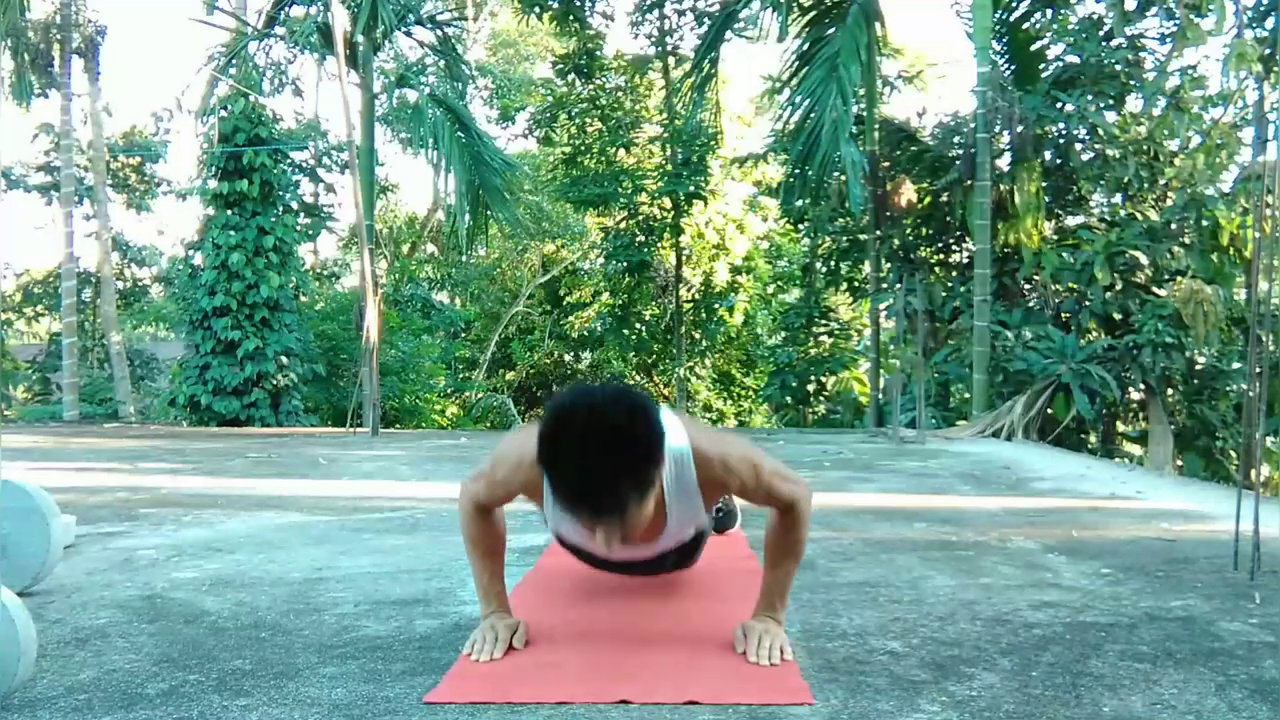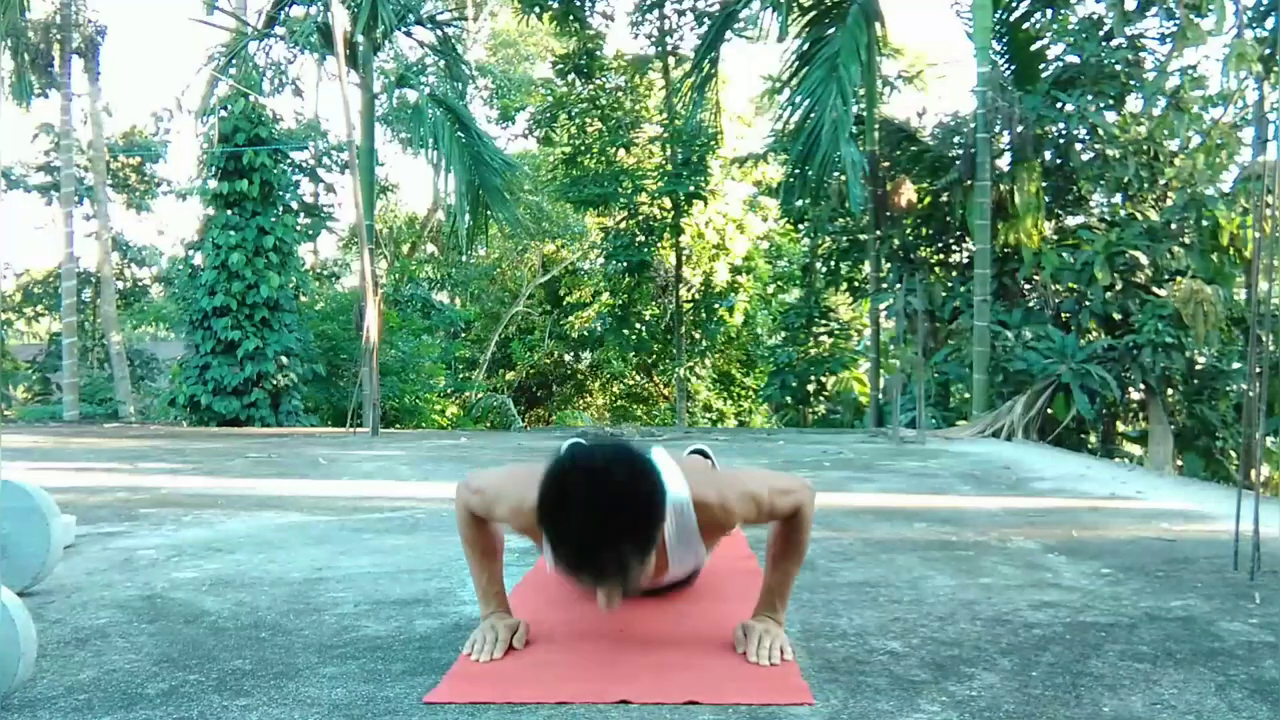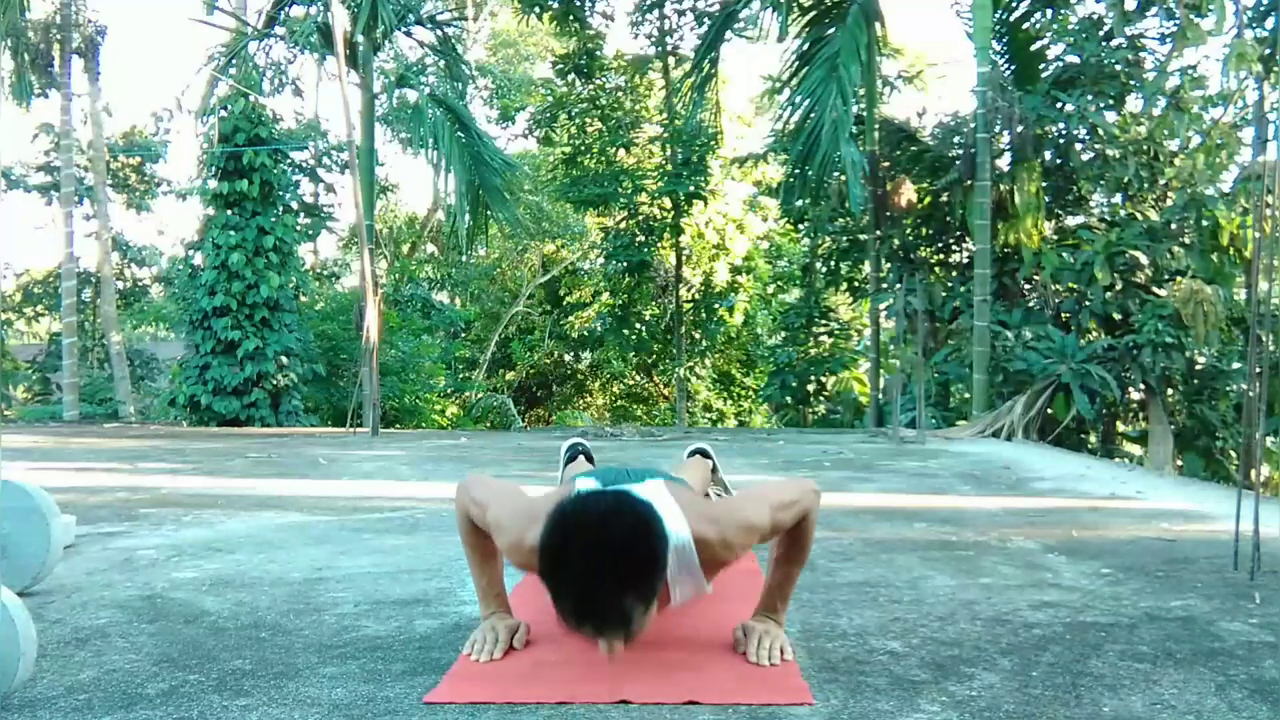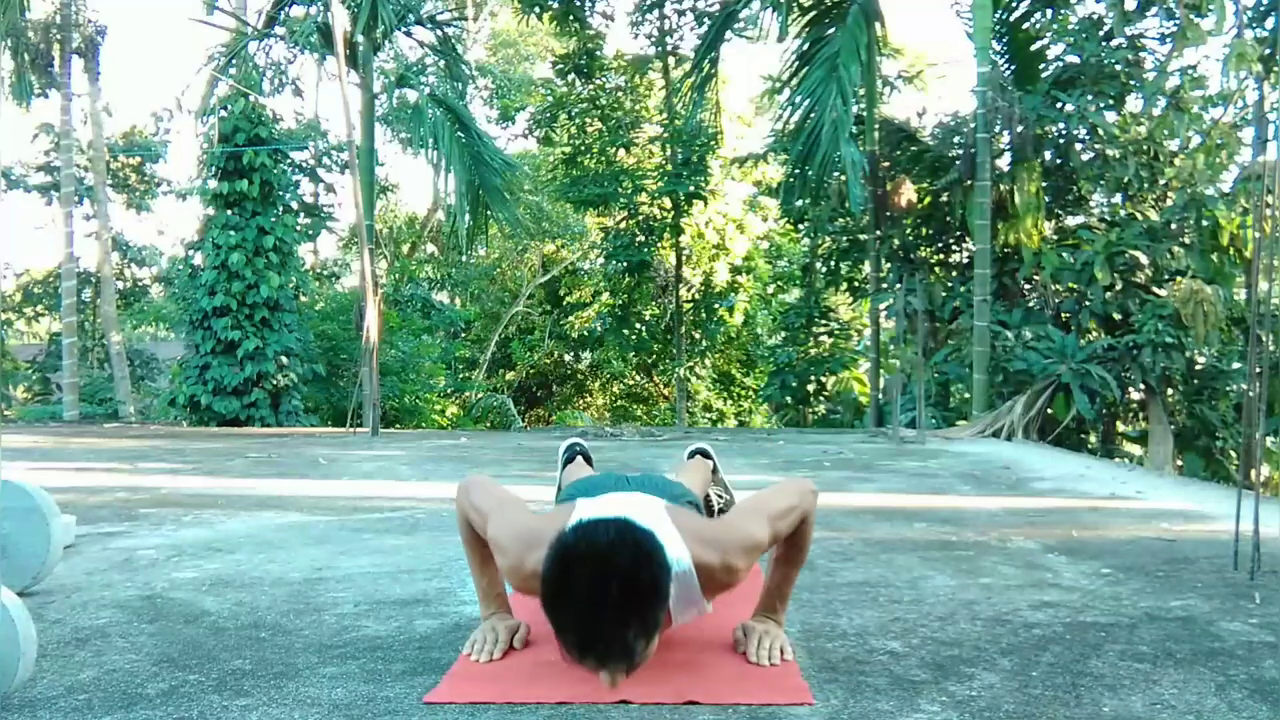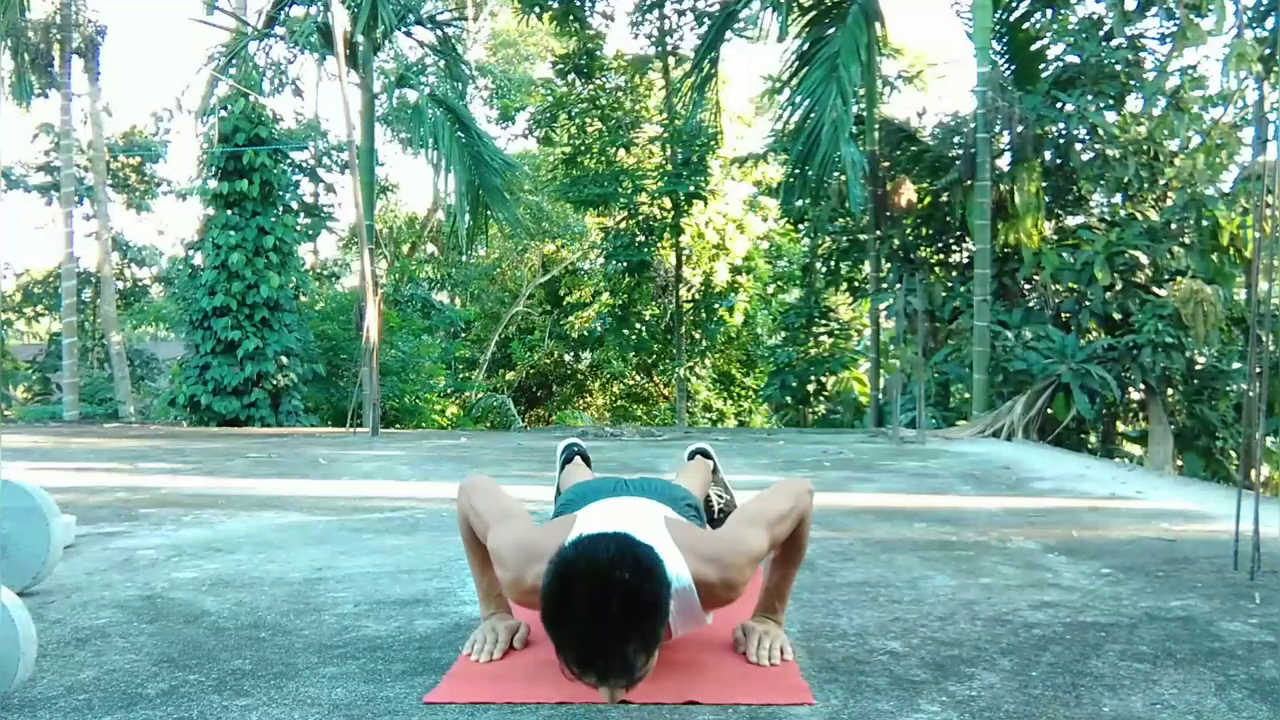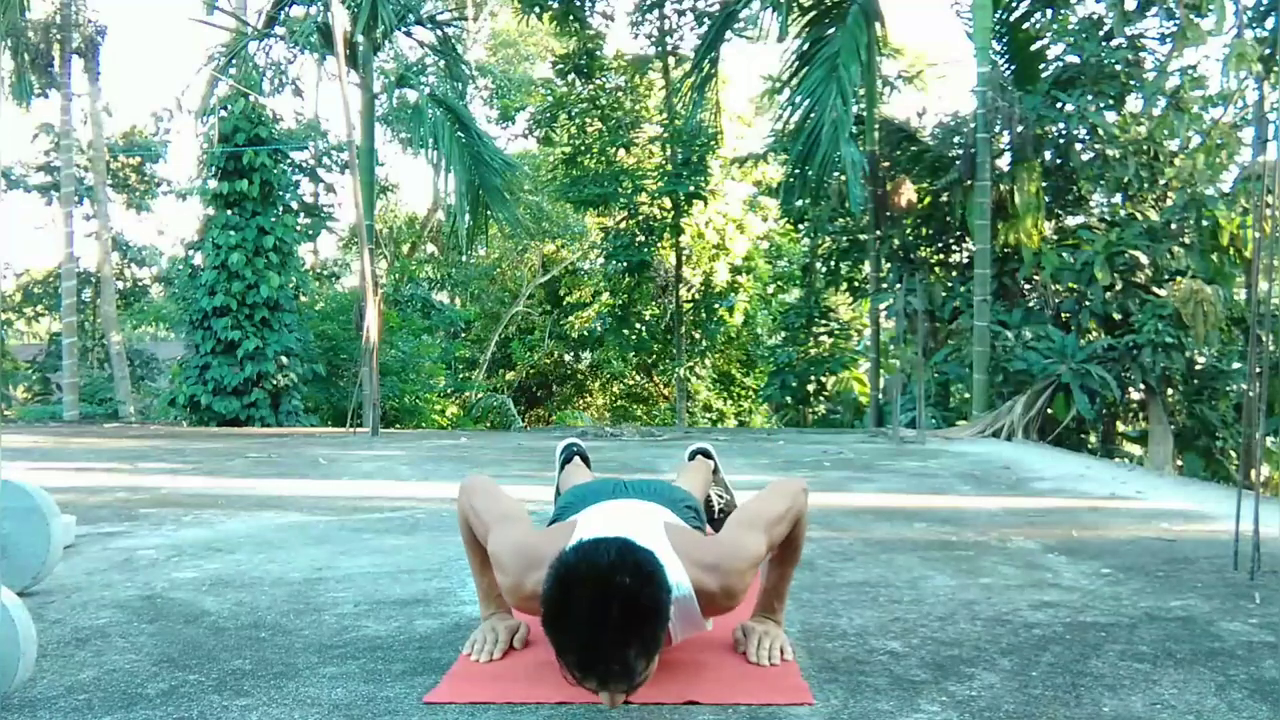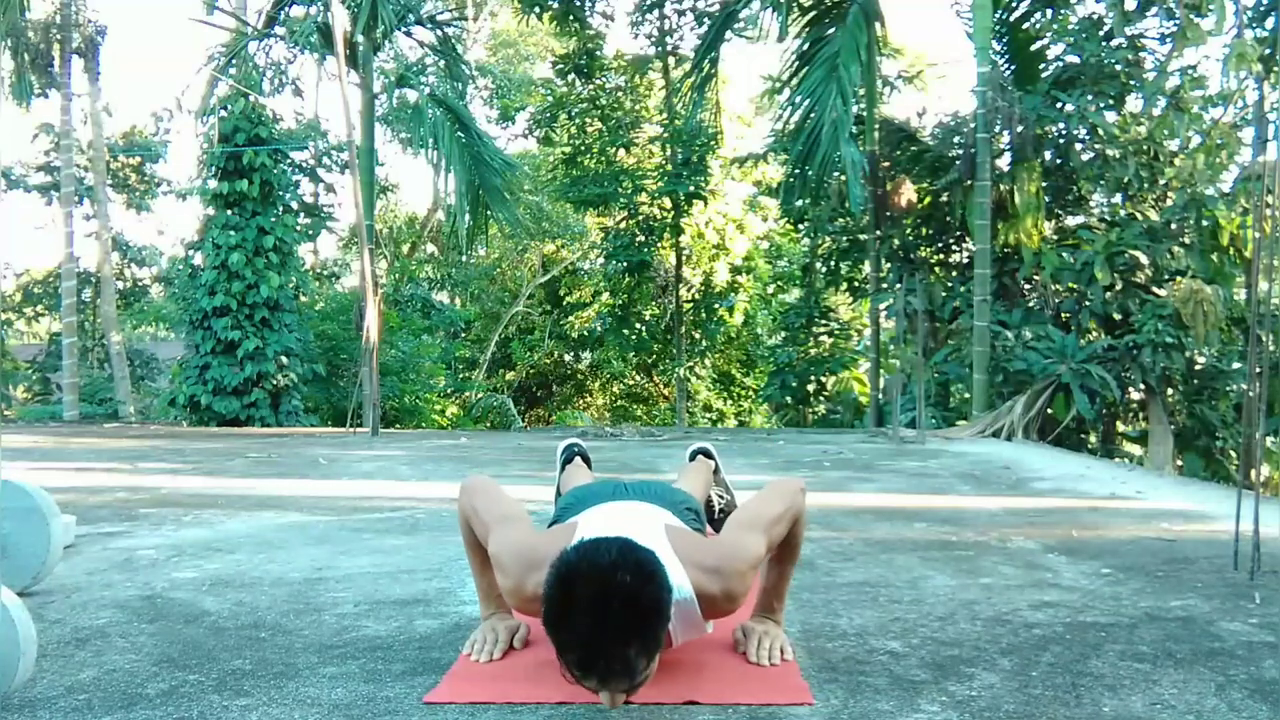
dt=0.1s
person 1, frame 1
left shoulder: (712, 459)
right shoulder: (528, 459)
left elbow: (793, 500)
right elbow: (476, 501)
left wrist: (768, 615)
right wrist: (494, 610)
right hip: (572, 495)
person 1, frame 2
left shoulder: (711, 501)
right shoulder: (527, 502)
left elbow: (801, 498)
right elbow: (468, 496)
left wrist: (769, 617)
right wrist: (494, 612)
left ankle: (699, 462)
right ankle: (573, 457)
person 1, frame 3
left shoulder: (714, 537)
right shoulder: (526, 538)
left elbow: (807, 496)
right elbow: (467, 491)
left wrist: (770, 616)
right wrist: (494, 610)
left hip: (666, 492)
left ankle: (701, 463)
right ankle: (575, 459)
person 1, frame 4
left shoulder: (717, 559)
right shoulder: (525, 560)
left elbow: (805, 496)
right elbow: (469, 491)
left wrist: (770, 617)
right wrist: (494, 612)
left hip: (666, 505)
right hip: (585, 504)
left ankle: (701, 462)
right ankle: (574, 459)
person 1, frame 5
left shoulder: (717, 573)
right shoulder: (526, 573)
left elbow: (800, 494)
right elbow: (471, 490)
left wrist: (770, 616)
right wrist: (493, 611)
left hip: (668, 506)
right hip: (584, 504)
left ankle: (701, 463)
right ankle: (573, 460)
person 1, frame 6
left shoulder: (717, 579)
right shoulder: (525, 578)
left elbow: (795, 493)
right elbow: (472, 491)
left wrist: (769, 616)
right wrist: (493, 612)
left hip: (669, 507)
right hip: (582, 505)
left ankle: (702, 462)
right ankle: (572, 460)
person 1, frame 7
left shoulder: (718, 582)
right shoulder: (527, 580)
left elbow: (791, 492)
right elbow: (474, 490)
left wrist: (769, 616)
right wrist: (494, 612)
left hip: (668, 512)
right hip: (584, 508)
left ankle: (703, 464)
right ankle: (574, 461)
